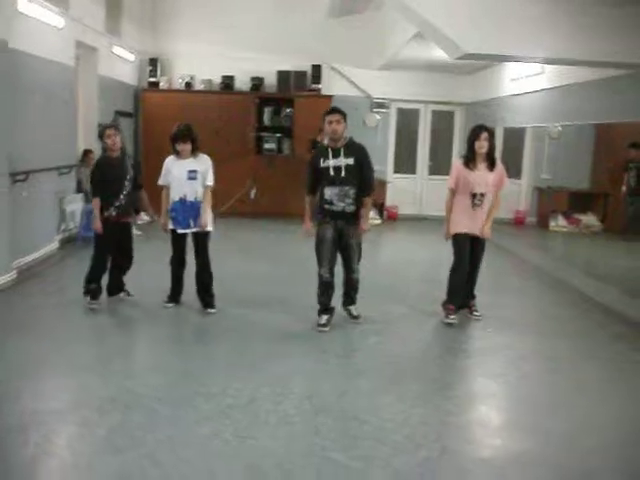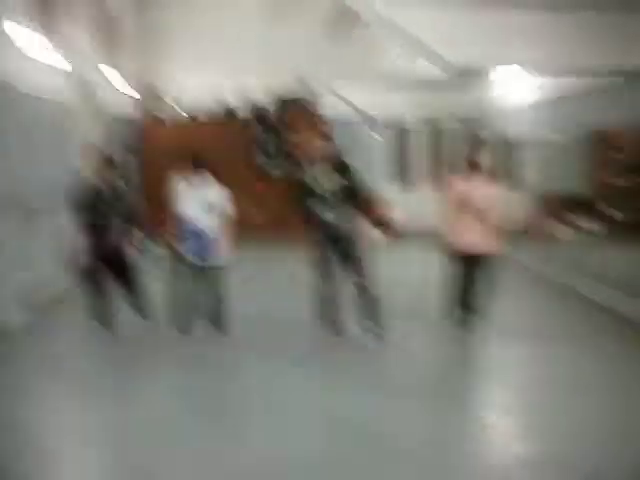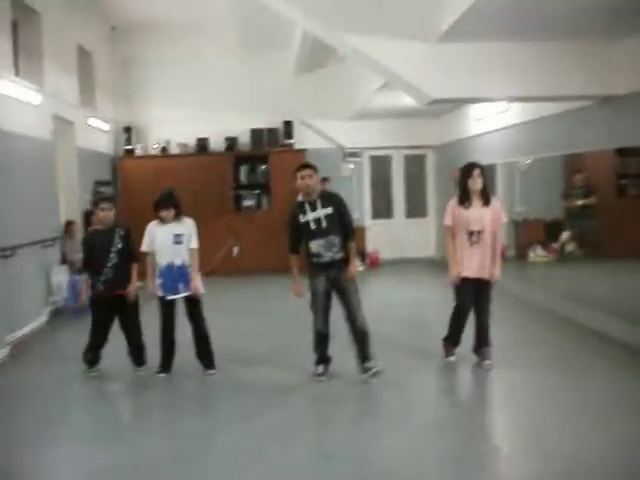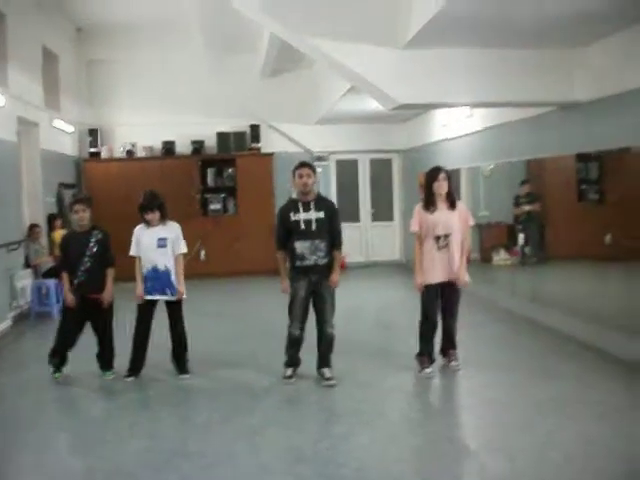
dt=0.5s
person 1, frame 1
left shoulder: (358, 151)
right shoulder: (318, 155)
left elbow: (367, 187)
right elbow: (311, 190)
left wrist: (365, 218)
right wrist: (307, 219)
left hip: (351, 220)
right hip: (326, 220)
left knee: (352, 267)
right knee: (325, 269)
left ankle: (350, 303)
right ankle: (325, 311)
person 1, frame 2
left shoulder: (341, 167)
right shoulder: (305, 175)
left elbow: (358, 197)
right elbow: (305, 212)
right wrist: (312, 242)
left hip: (346, 232)
right hip: (324, 236)
left knee: (362, 278)
right knee: (326, 283)
left ankle: (371, 321)
right ankle: (332, 323)
person 1, frame 3
left shoulder: (334, 200)
right shoulder: (296, 212)
left elbow: (349, 232)
right elbow: (294, 249)
left wrist: (353, 262)
right wrist: (295, 280)
left hip: (342, 267)
right hip: (318, 272)
left knee: (355, 314)
right knee: (320, 320)
left ankle: (366, 360)
right ankle: (322, 361)
person 1, frame 4
left shoulder: (327, 206)
right shoulder: (286, 210)
left elbow: (336, 242)
right elbow: (281, 246)
left wrist: (336, 271)
right wrist: (284, 277)
left hip: (324, 274)
right hip: (299, 276)
left knee: (326, 323)
right knee: (296, 323)
left ankle: (324, 366)
right ankle: (291, 363)
person 2, frame 1
left shoulder: (496, 167)
right shoulder: (460, 166)
left elbow: (496, 200)
right elbow: (451, 196)
left wrist: (488, 224)
right wrist: (448, 223)
left hip: (480, 226)
right hip: (461, 224)
left knee: (474, 266)
right knee: (461, 264)
left ankle: (468, 301)
right ankle: (451, 305)
person 2, frame 2
left shoulder: (492, 181)
right shoulder: (459, 181)
left elbow: (495, 211)
right elbow: (452, 210)
left wrist: (498, 237)
right wrist: (452, 239)
left hip: (486, 239)
right hip: (464, 240)
left knee: (478, 276)
right knee: (466, 278)
left ankle: (471, 308)
right ankle: (464, 315)
person 2, frame 3
left shoulder: (493, 205)
right shoulder: (455, 205)
left elbow: (496, 237)
right elbow: (450, 237)
left wrist: (497, 265)
right wrist: (452, 265)
left hip: (485, 267)
right hip: (463, 267)
left knee: (483, 309)
right knee: (463, 307)
left ankle: (483, 348)
right ankle: (450, 343)
person 2, frame 4
left shoulder: (459, 208)
right shoulder: (421, 210)
left elbow: (465, 240)
right elbow: (418, 243)
left wrist: (462, 267)
right wrist: (418, 273)
left hip: (453, 272)
right hip: (430, 273)
left knee: (450, 314)
right knee: (429, 316)
left ankle: (449, 350)
right ankle: (425, 357)
person 3, frame 1
left shoulder: (204, 161)
right shoulder: (170, 162)
left elbow: (207, 190)
right elbow: (166, 190)
left wrist: (205, 215)
right wrist: (164, 215)
left hip: (198, 216)
right hip: (177, 217)
left knee: (202, 258)
right knee: (177, 258)
left ankle: (207, 299)
right ankle: (174, 295)
person 3, frame 2
left shoulder: (218, 190)
right shoulder: (184, 189)
left elbow: (225, 218)
right elbow: (181, 217)
left wrist: (225, 244)
right wrist: (178, 241)
left hip: (213, 246)
right hip: (191, 246)
left knee: (214, 285)
right knee: (186, 285)
left ankle: (218, 323)
right ankle: (184, 322)
person 3, frame 3
left shoulder: (187, 224)
right shoulder: (153, 228)
left elbow: (193, 253)
right elbow: (150, 256)
left wrist: (195, 278)
right wrist: (151, 281)
left hip: (187, 280)
right hip: (165, 283)
left knee: (197, 320)
right knee: (167, 324)
left ankle: (208, 361)
right ankle: (165, 364)
person 3, frame 4
left shoulder: (173, 228)
right shoulder: (139, 231)
left elbow: (179, 257)
right elbow: (138, 260)
left wrist: (181, 283)
right wrist: (139, 285)
left hip: (171, 285)
right hip: (148, 287)
left knee: (177, 326)
right knee: (141, 327)
left ankle: (181, 364)
right ankle: (134, 368)
person 4, frame 1
left shoulder: (129, 162)
right shoulder: (101, 164)
left elbow: (138, 188)
right elbow: (96, 194)
left wrist: (148, 208)
right wrist: (96, 218)
left hip: (125, 217)
right hip: (107, 218)
left knee: (124, 256)
right knee: (101, 255)
left ankle: (116, 288)
right ankle: (91, 292)
person 4, frame 2
left shoulder: (120, 193)
right shoulder: (87, 195)
left elbow: (130, 220)
right elbow: (84, 225)
left wrist: (127, 242)
right wrist: (87, 252)
left hip: (117, 246)
right hip: (97, 249)
left knee: (130, 281)
right knee: (98, 286)
left ankle: (140, 309)
right ankle: (104, 319)
person 4, frame 3
left shoulder: (123, 232)
right shoulder: (90, 238)
left elbow: (133, 260)
right elbow: (87, 267)
left wrist: (133, 283)
left hip: (124, 290)
right hip: (102, 293)
left knee: (132, 328)
right knee: (99, 329)
left ankle: (139, 361)
right ankle: (91, 361)
person 4, frame 4
left shoulder: (101, 235)
right shoulder: (67, 239)
left elbow: (110, 265)
right elbow: (64, 269)
left wrist: (108, 289)
right wrist: (67, 292)
left hip: (99, 294)
right hip: (76, 295)
left knee: (104, 332)
right knee: (67, 331)
left ankle: (106, 366)
right ankle: (57, 364)
